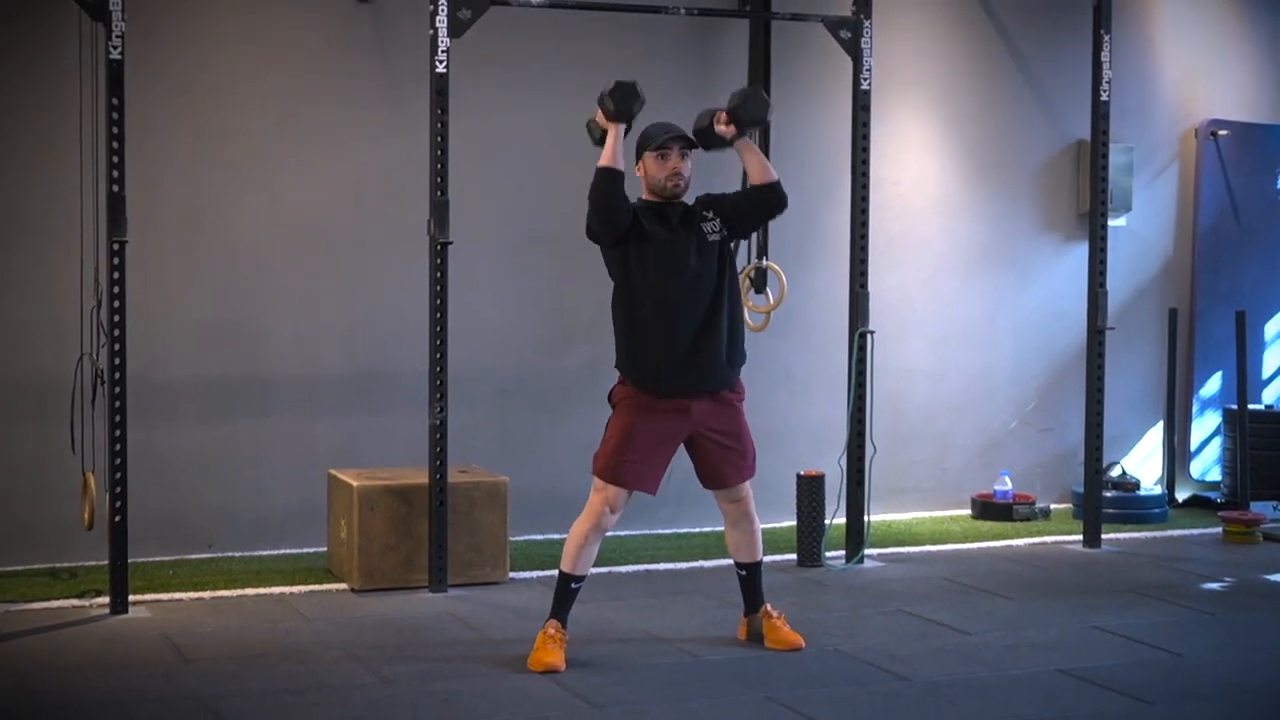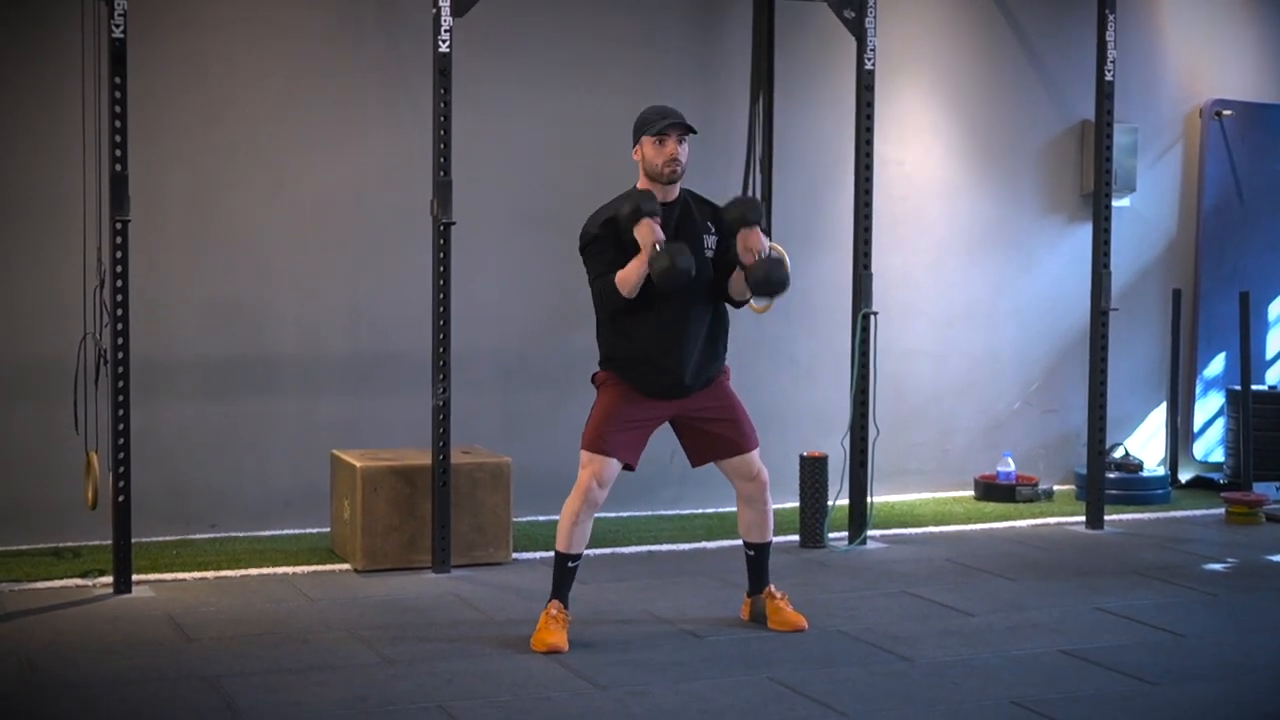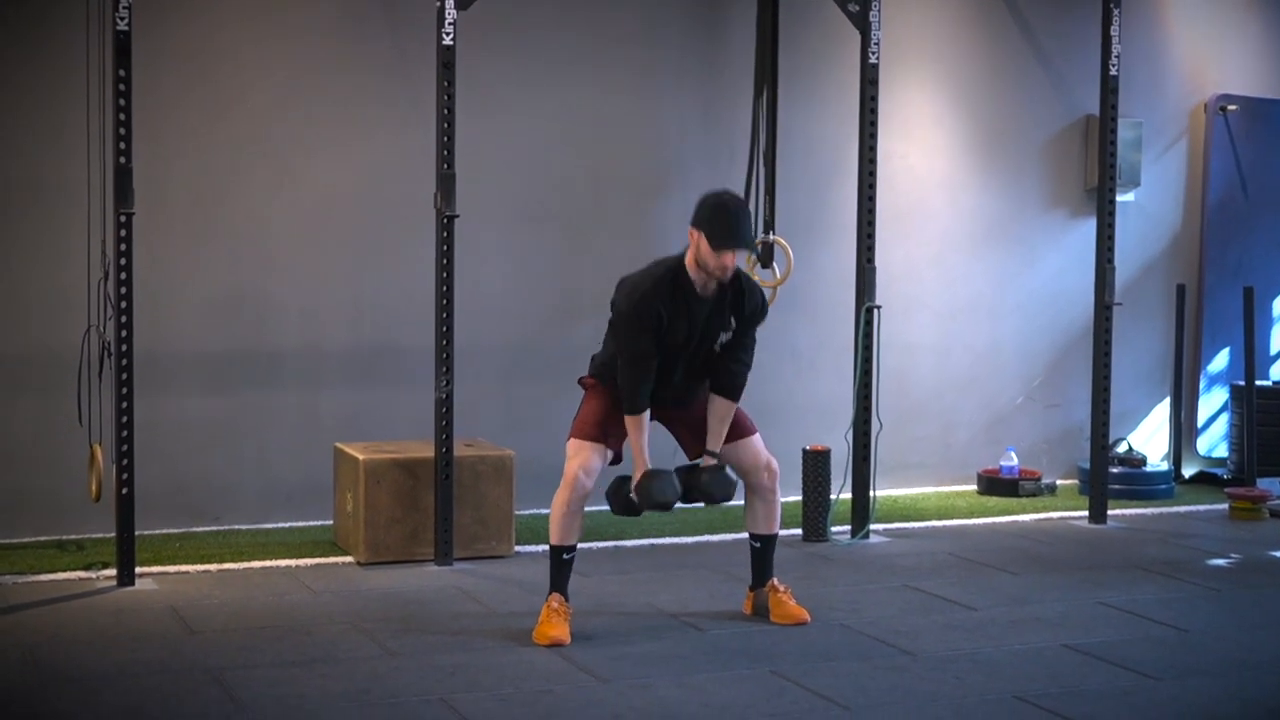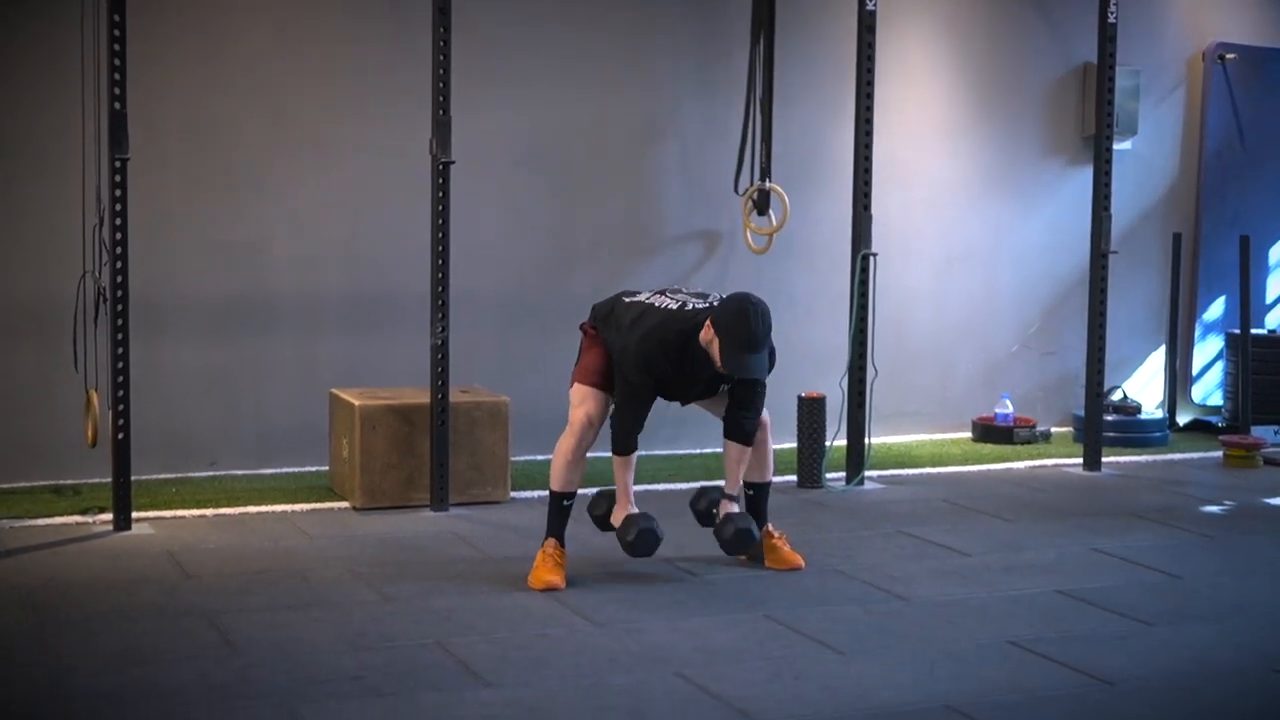
dt=0.4s
person 1, frame 1
left shoulder: (713, 215)
right shoulder: (627, 221)
left elbow: (772, 198)
right elbow: (603, 203)
left wrist: (740, 139)
right wrist: (613, 134)
left hip: (718, 394)
right hip: (649, 397)
left knee: (741, 505)
right knee: (602, 507)
left ankle: (756, 614)
right ankle: (555, 626)
person 1, frame 2
left shoulder: (712, 217)
right shoulder: (610, 221)
left elbow: (734, 293)
right elbow: (609, 298)
left wrist: (750, 261)
right wrist: (645, 256)
left hip: (703, 378)
right hip: (631, 380)
left knee: (755, 480)
right knee: (591, 485)
left ankle: (760, 596)
right ankle: (556, 608)
person 1, frame 3
left shoulder: (747, 297)
right shoulder: (643, 293)
left elbow: (728, 380)
right elbow: (635, 387)
left wrist: (712, 453)
right wrist: (642, 466)
left hip: (690, 388)
right hip: (618, 385)
left knee: (764, 469)
right knee: (578, 476)
left ankle: (763, 588)
right ankle: (557, 601)
person 1, frame 4
left shoulder: (755, 350)
right shoulder: (649, 342)
left elbow: (741, 426)
right elbow: (626, 424)
left wrist: (730, 497)
right wrist: (624, 502)
right hip: (611, 337)
left knee: (757, 421)
right knee: (584, 420)
left ankle: (762, 532)
right ankle: (553, 546)
